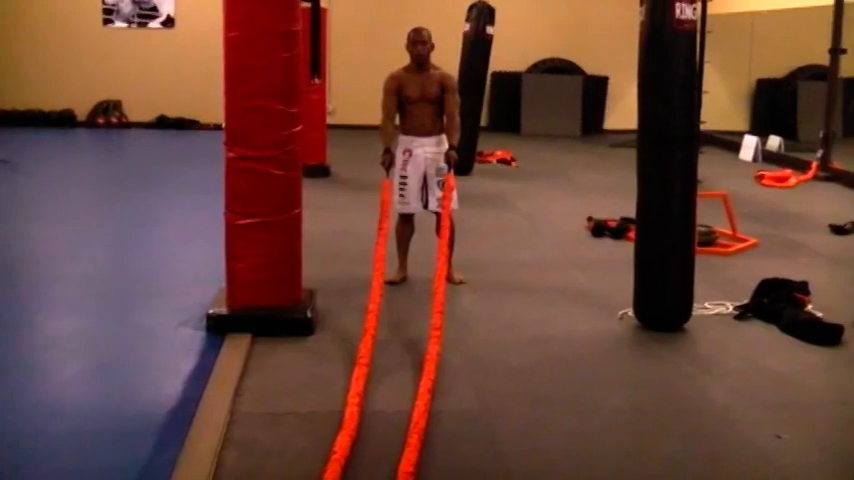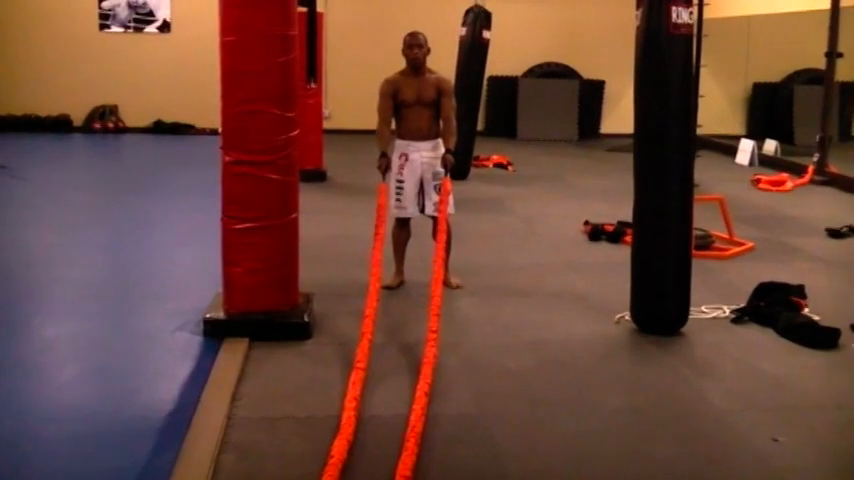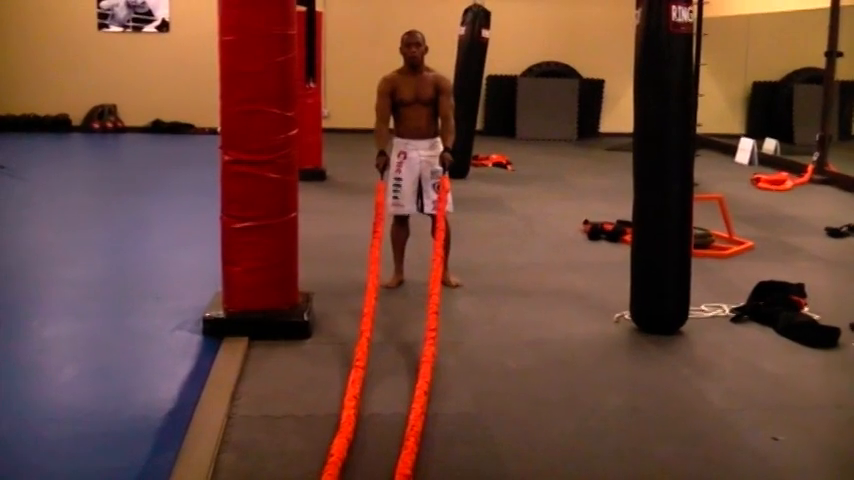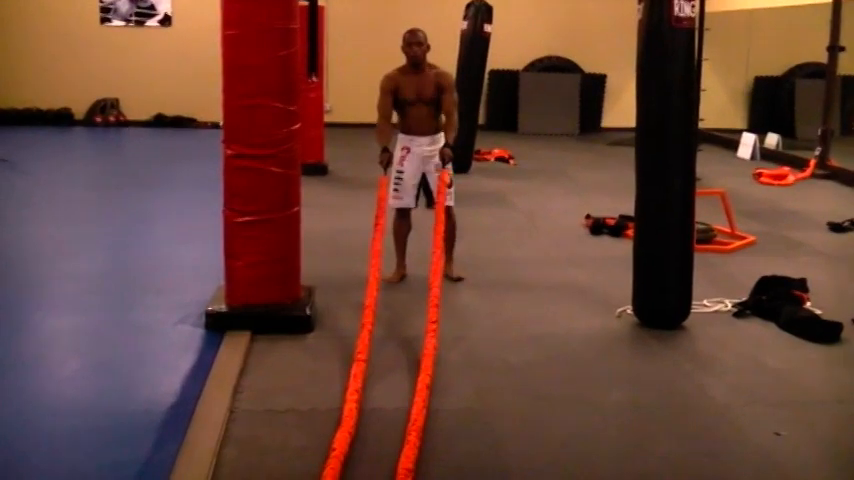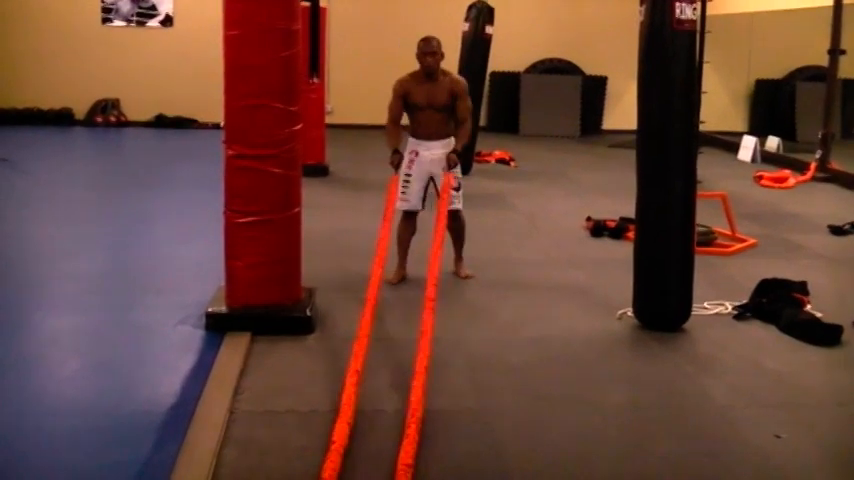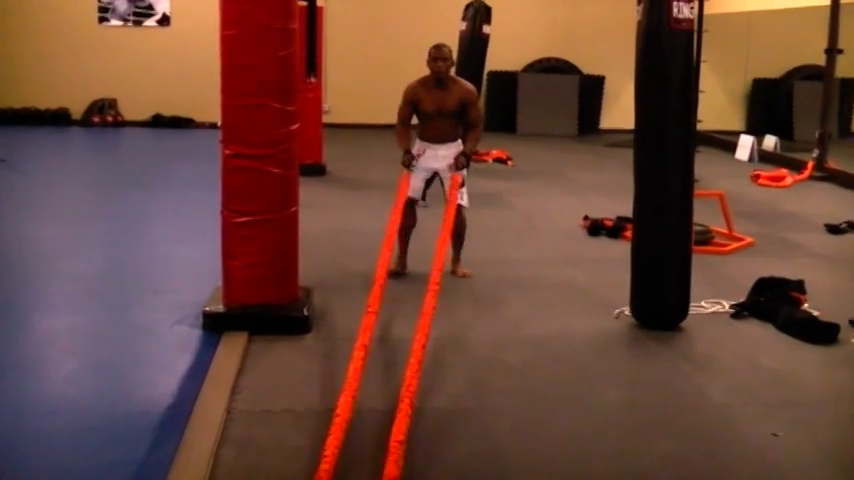
dt=0.2s
person 1, frame 1
left shoulder: (445, 79)
right shoulder: (395, 80)
left elbow: (452, 116)
right elbow: (388, 118)
left wrist: (452, 147)
right wrist: (387, 149)
left hip: (438, 146)
right hip: (408, 147)
left knee: (444, 210)
right knee: (405, 212)
left ankle: (448, 266)
right ankle: (402, 267)
person 1, frame 2
left shoulder: (442, 83)
right shoulder: (391, 84)
left elbow: (449, 120)
right elbow: (384, 122)
left wrist: (449, 150)
right wrist: (383, 153)
left hip: (434, 151)
right hip: (404, 151)
left knee: (440, 215)
right knee: (401, 216)
left ankle: (445, 271)
right ankle: (399, 272)
person 1, frame 3
left shoulder: (440, 81)
right shoulder: (389, 82)
left elbow: (447, 118)
right elbow: (382, 121)
left wrist: (447, 148)
right wrist: (381, 151)
left hip: (432, 149)
right hip: (402, 149)
left knee: (439, 213)
right knee: (400, 214)
left ankle: (444, 270)
right ankle: (398, 271)
person 1, frame 4
left shoulder: (443, 78)
right shoulder: (392, 80)
left elbow: (451, 114)
right elbow: (384, 118)
left wrist: (448, 144)
right wrist: (384, 148)
left hip: (435, 144)
right hip: (407, 145)
left knee: (446, 207)
right knee: (402, 208)
left ankle: (449, 263)
right ankle: (400, 266)
person 1, frame 5
left shoulder: (456, 84)
right shoulder: (404, 85)
left elbow: (465, 121)
right elbow: (393, 122)
left wrist: (456, 150)
right wrist: (395, 150)
left hip: (445, 148)
right hip: (416, 149)
left knee: (454, 210)
right knee: (408, 211)
left ankle: (458, 261)
right ankle: (401, 267)
person 1, frame 6
left shoulder: (466, 91)
right shoulder: (414, 90)
left elbow: (476, 126)
right elbow: (403, 124)
left wrist: (466, 153)
right wrist: (406, 150)
left hip: (452, 150)
right hip: (423, 149)
left knee: (457, 207)
right knee: (408, 201)
left ankle: (456, 261)
right ankle: (401, 259)
